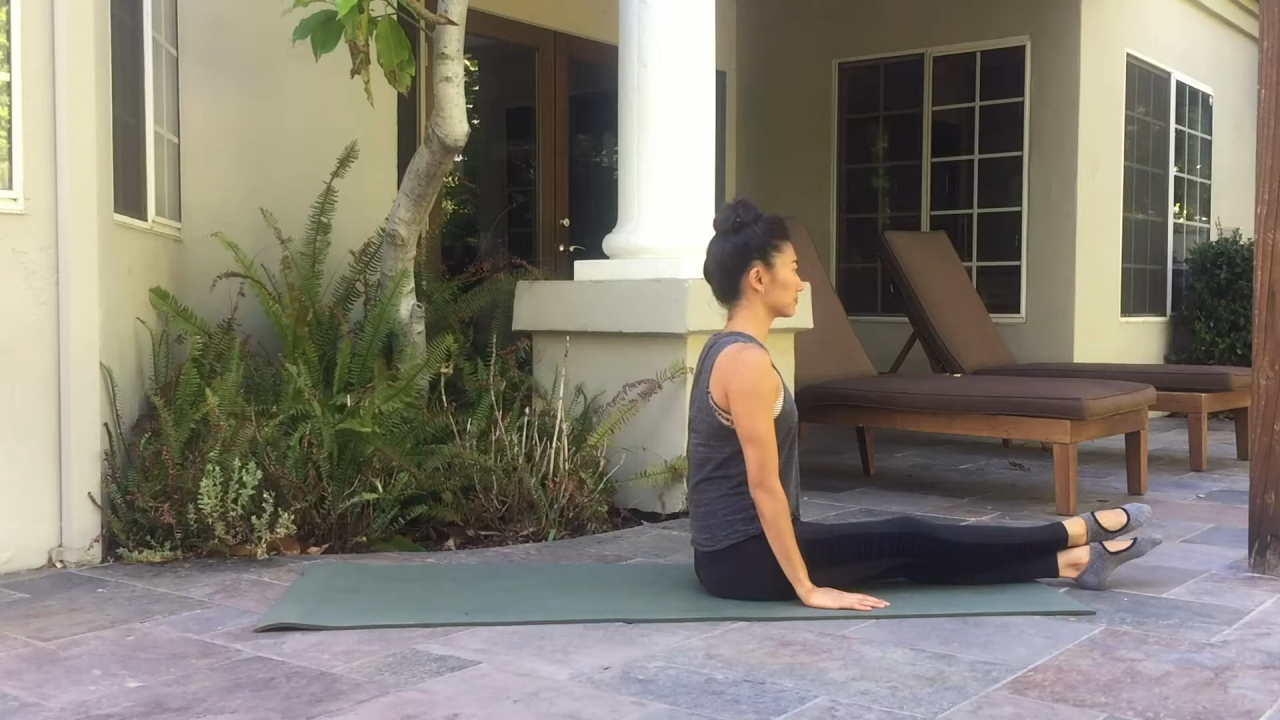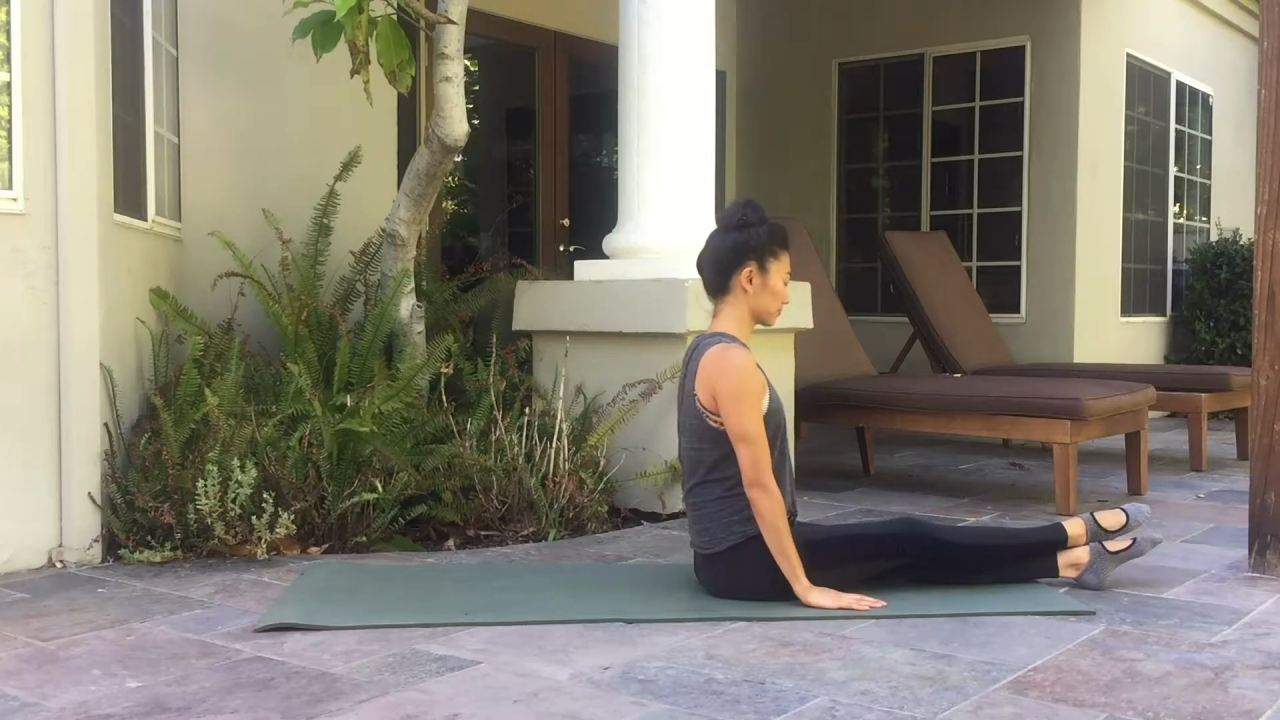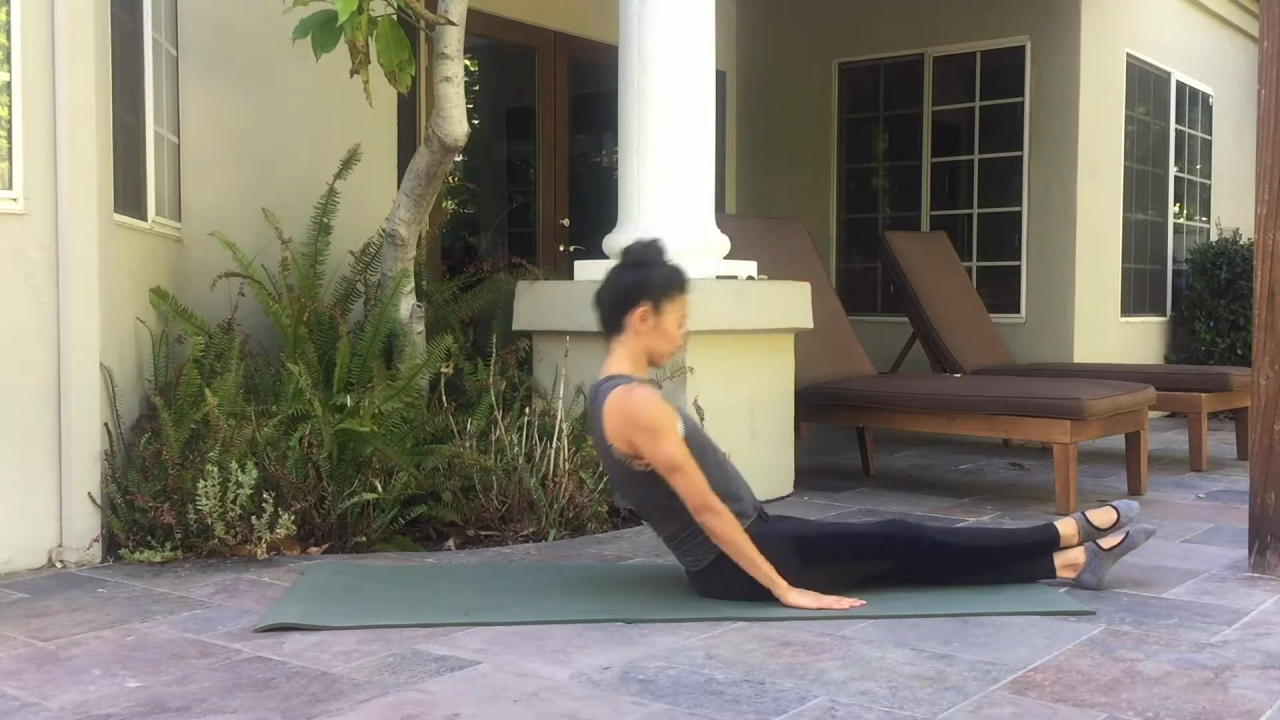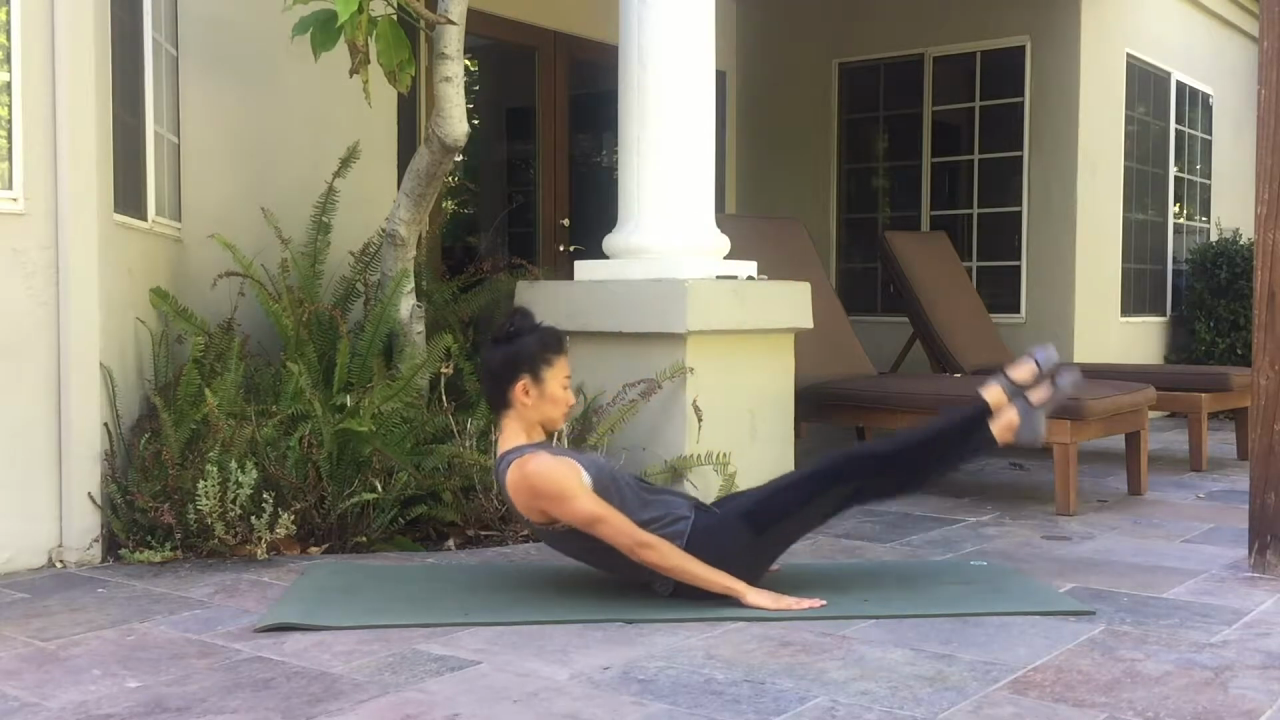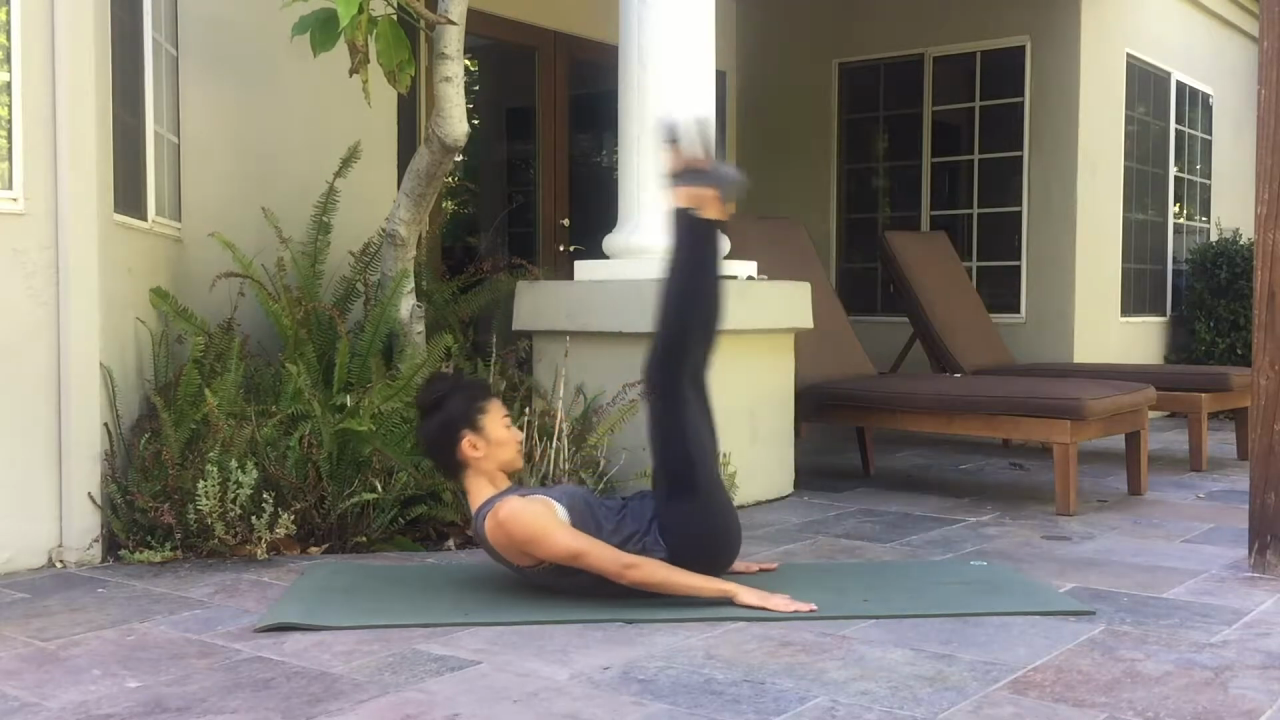
dt=0.4s
person 1, frame 1
left shoulder: (726, 349)
right shoulder: (747, 361)
right elbow: (764, 486)
left wrist: (801, 572)
right wrist: (805, 587)
left hip: (734, 552)
right hip: (746, 560)
left knee: (905, 548)
right knee: (908, 539)
left ankle: (1070, 561)
right ankle: (1081, 532)
person 1, frame 2
left shoulder: (709, 350)
right shoulder: (732, 361)
right elbow: (759, 484)
left wrist: (800, 570)
right wrist: (804, 586)
left hip: (734, 552)
right hip: (746, 561)
left knee: (905, 549)
right knee: (909, 539)
left ankle: (1069, 560)
right ankle: (1079, 533)
person 1, frame 3
left shoulder: (617, 391)
right shoulder: (634, 402)
right elbow: (705, 506)
right wrist: (784, 587)
left hip: (739, 543)
right hip: (730, 566)
left knee: (892, 547)
right knee: (897, 540)
left ankle: (1063, 560)
right ankle: (1069, 534)
person 1, frame 4
left shoulder: (534, 458)
right shoulder: (532, 472)
right elbow: (636, 541)
right wrist: (743, 589)
left hip: (700, 524)
right hip: (702, 546)
left knee: (847, 475)
right knee: (845, 471)
left ankle: (999, 415)
right ankle: (998, 406)
person 1, frame 5
left shoulder: (503, 506)
right shoulder: (510, 520)
right elbow: (622, 566)
right wrist: (736, 592)
left hip: (669, 534)
right hip: (689, 541)
right knee: (671, 375)
